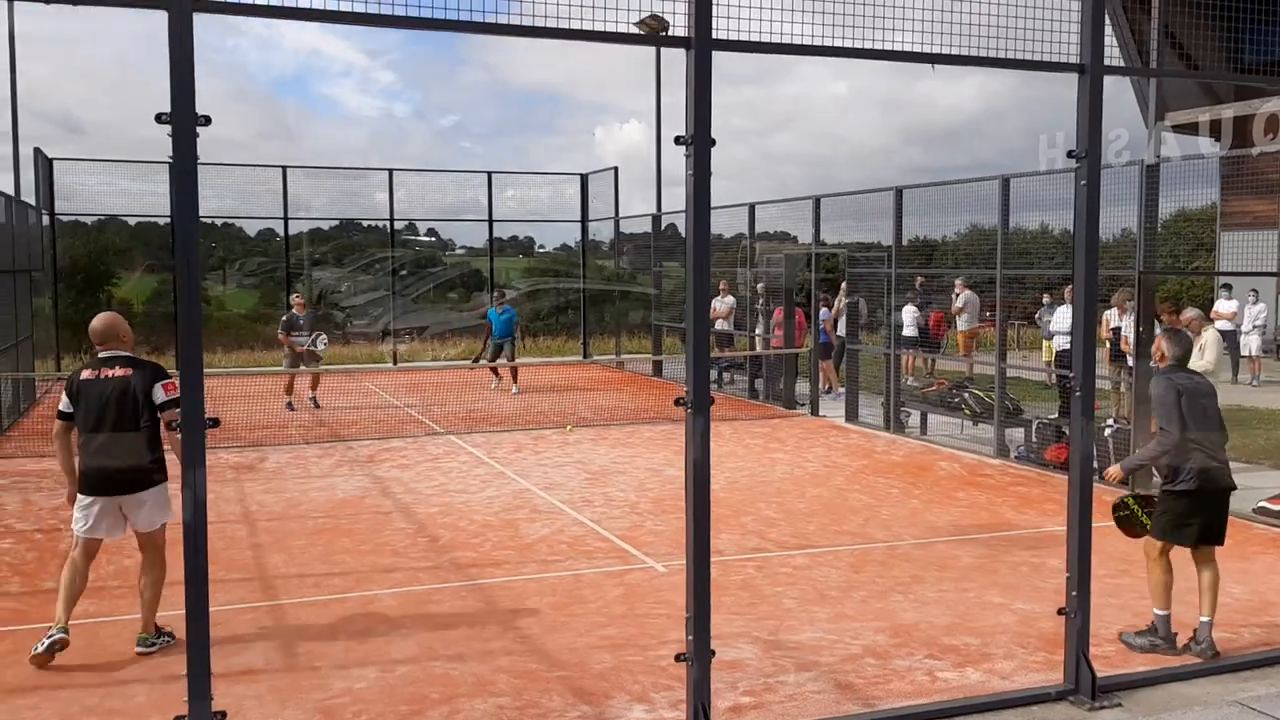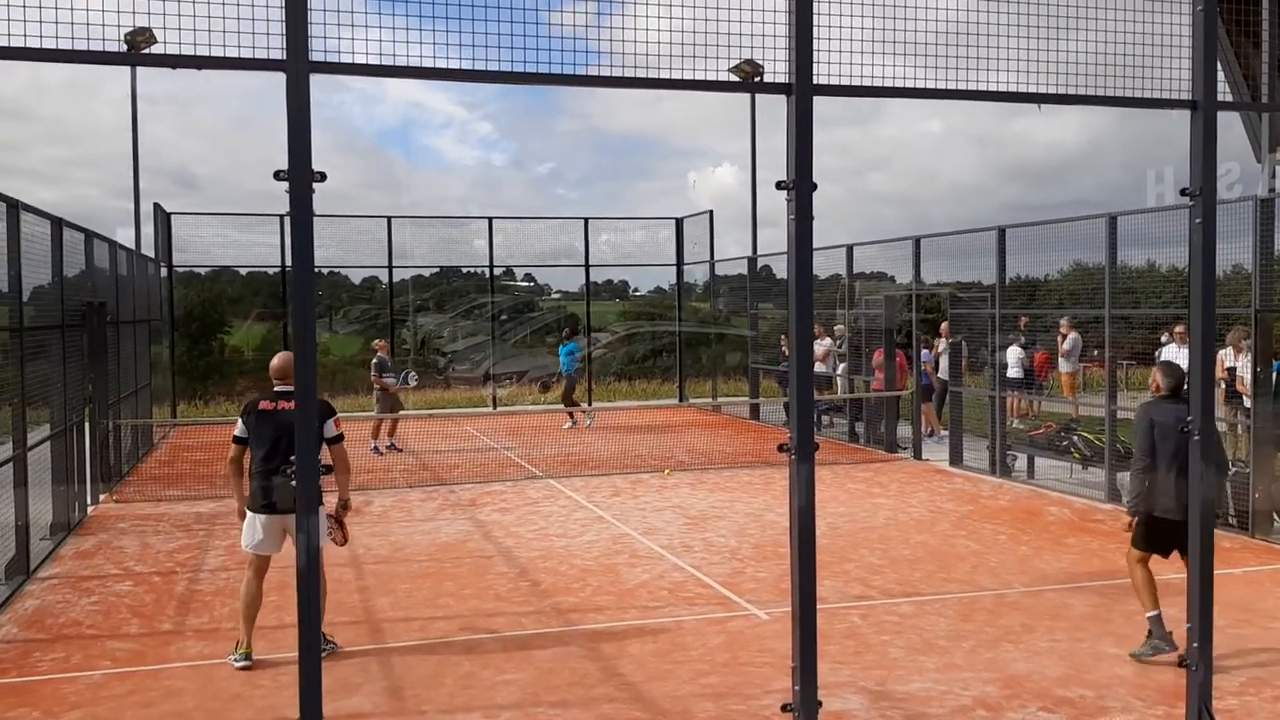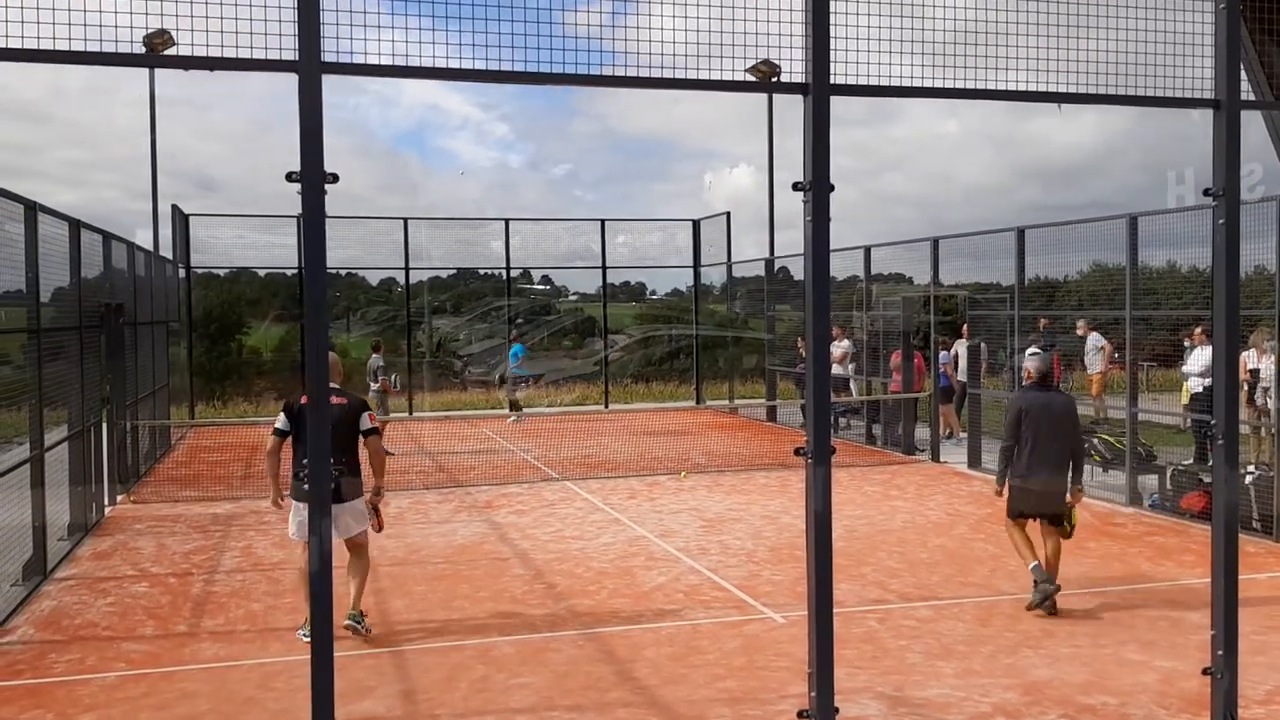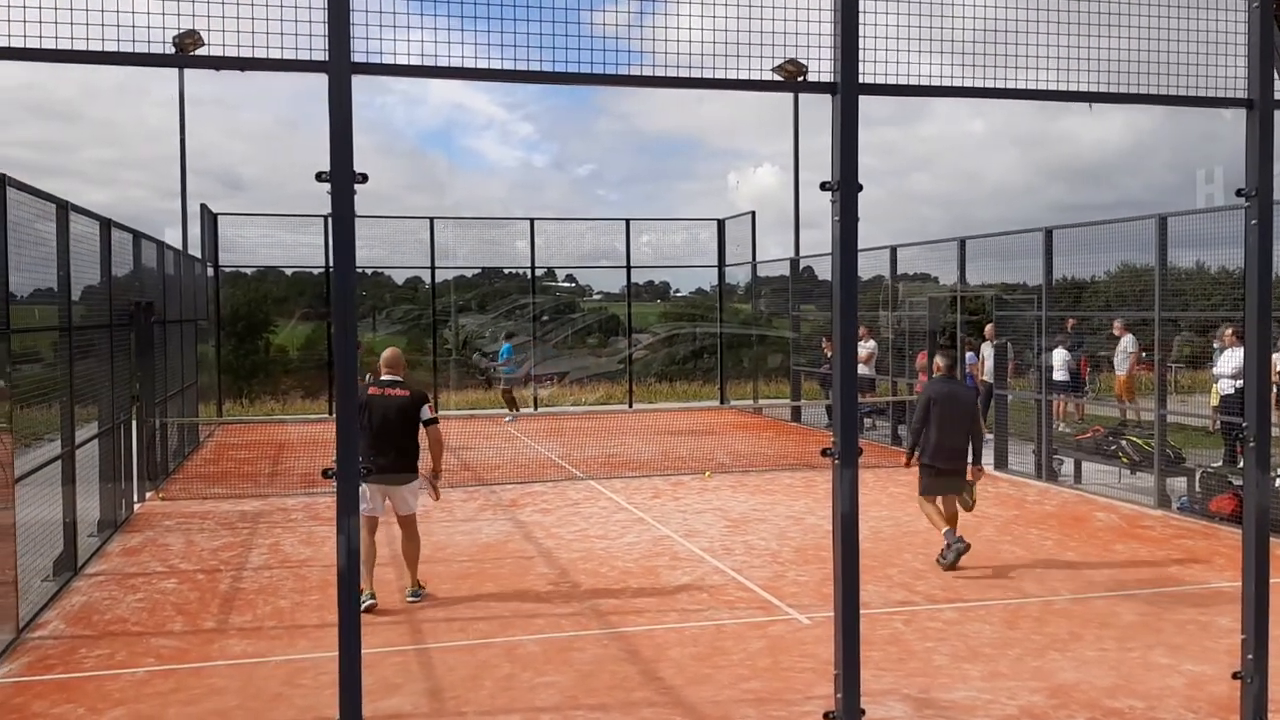
dt=1s
person 1, frame 1
left shoulder: (77, 378)
right shoulder: (152, 373)
left elbow: (61, 435)
right elbow: (173, 427)
left wrist: (71, 483)
left hip: (94, 481)
right hip: (144, 478)
left knee: (80, 556)
right knee: (153, 552)
left ankle: (58, 629)
right ankle: (147, 632)
person 1, frame 2
left shoulder: (252, 408)
right shoulder: (321, 409)
left elbow: (234, 458)
right elbow: (339, 458)
left wrist: (240, 499)
right wrist: (344, 497)
left hip: (262, 503)
right hip: (304, 503)
left knee: (254, 572)
left ankle: (243, 647)
right ankle: (316, 639)
person 1, frame 3
left shoulder: (295, 404)
right shoulder: (356, 404)
left elbow: (272, 449)
right elbow: (376, 448)
left wrist: (275, 488)
right wrist: (378, 485)
left hip: (307, 491)
right hip: (347, 491)
left knee: (309, 553)
right knee: (359, 550)
left ankle: (312, 622)
right ankle: (354, 613)
person 1, frame 4
left shoulder: (363, 394)
right shoulder: (417, 396)
right elbow: (435, 436)
right wrist: (436, 472)
left hip: (369, 473)
right hip: (404, 473)
left knee: (367, 531)
right knee: (408, 528)
left ankle: (367, 591)
right ankle: (413, 586)
person 2, frame 1
left shoulder: (1163, 382)
right shoulder: (1201, 382)
left elbow: (1169, 436)
left wrist: (1127, 466)
left hip: (1186, 480)
right hip: (1217, 479)
left knee: (1156, 550)
right knee: (1205, 557)
left ankle: (1161, 633)
right ankle: (1204, 638)
person 2, frame 2
left shoulder: (1148, 412)
left elbow: (1141, 463)
right elbow: (1220, 465)
left wrist: (1132, 508)
right wrist: (1209, 500)
left hip: (1163, 507)
left knee: (1136, 559)
left ankle: (1159, 633)
person 2, frame 3
left shoulder: (1021, 399)
right shoulder: (1066, 401)
left elbow: (1008, 443)
right elbow: (1078, 445)
left wrist: (1000, 478)
right wrist: (1076, 482)
left hip: (1026, 478)
right hip: (1056, 480)
left knee: (1015, 527)
right knee: (1051, 533)
left ankle: (1041, 578)
right ankle: (1049, 592)
person 2, frame 4
left shoulder: (930, 388)
right shoulder: (967, 392)
left elbow: (918, 425)
right elbow: (976, 430)
left wrist: (909, 452)
right wrist: (977, 463)
left hip: (933, 456)
right hip: (958, 457)
left knee: (926, 502)
right knee: (949, 502)
left ankle: (956, 541)
right ankle: (949, 553)
